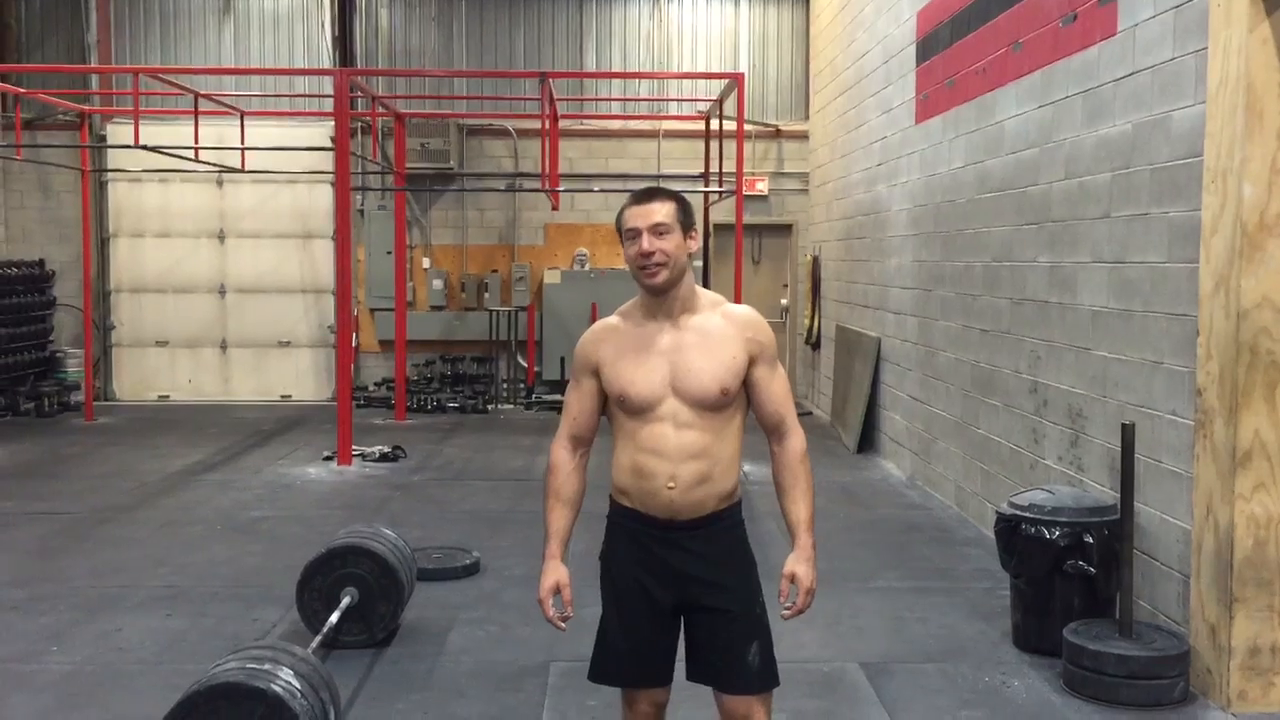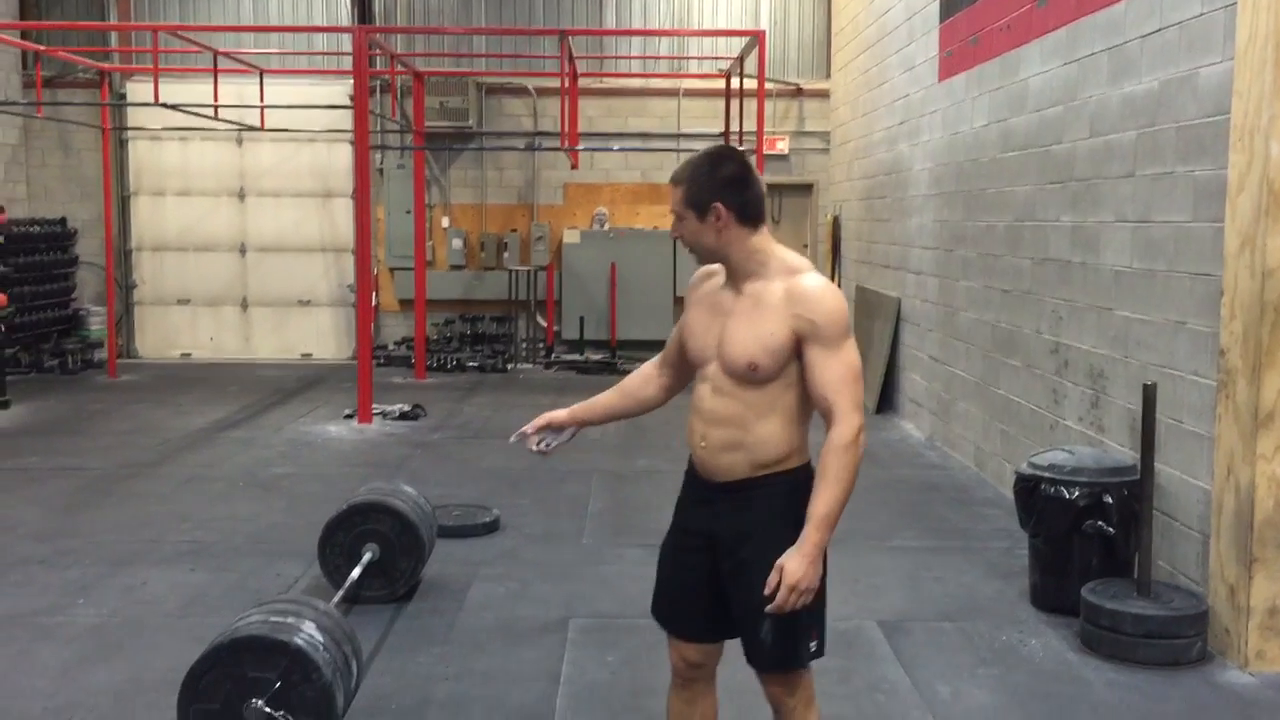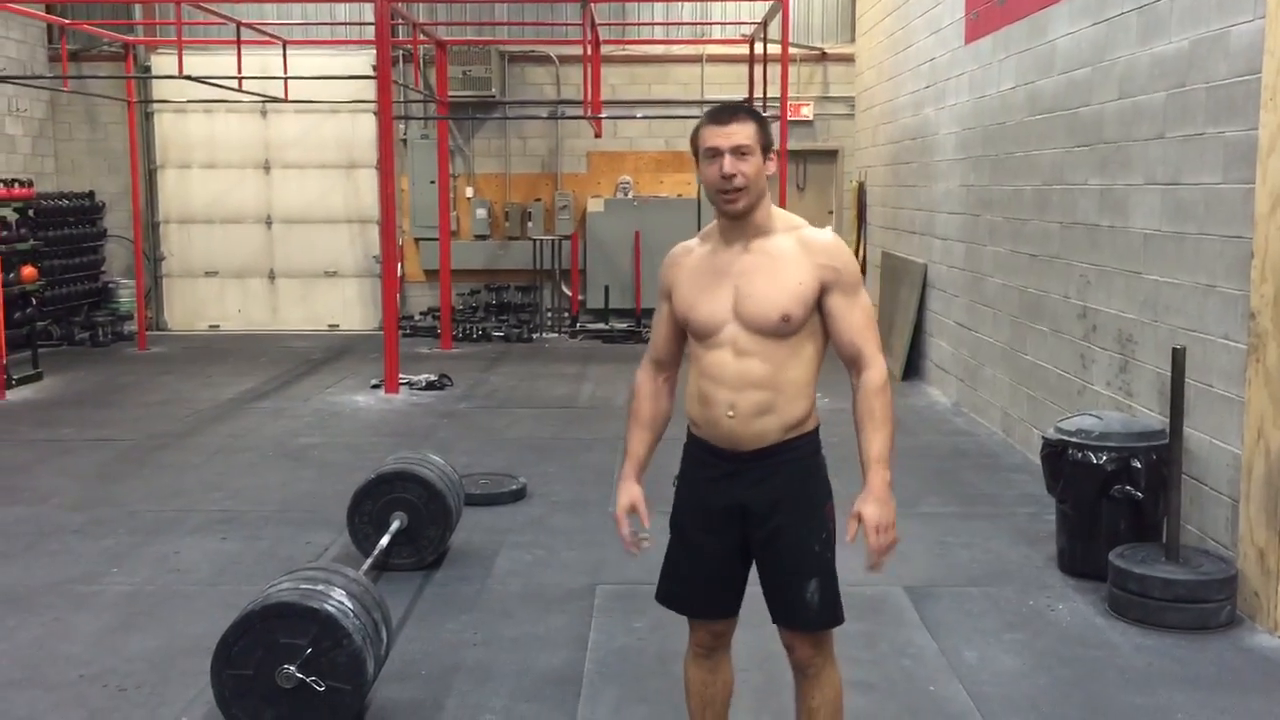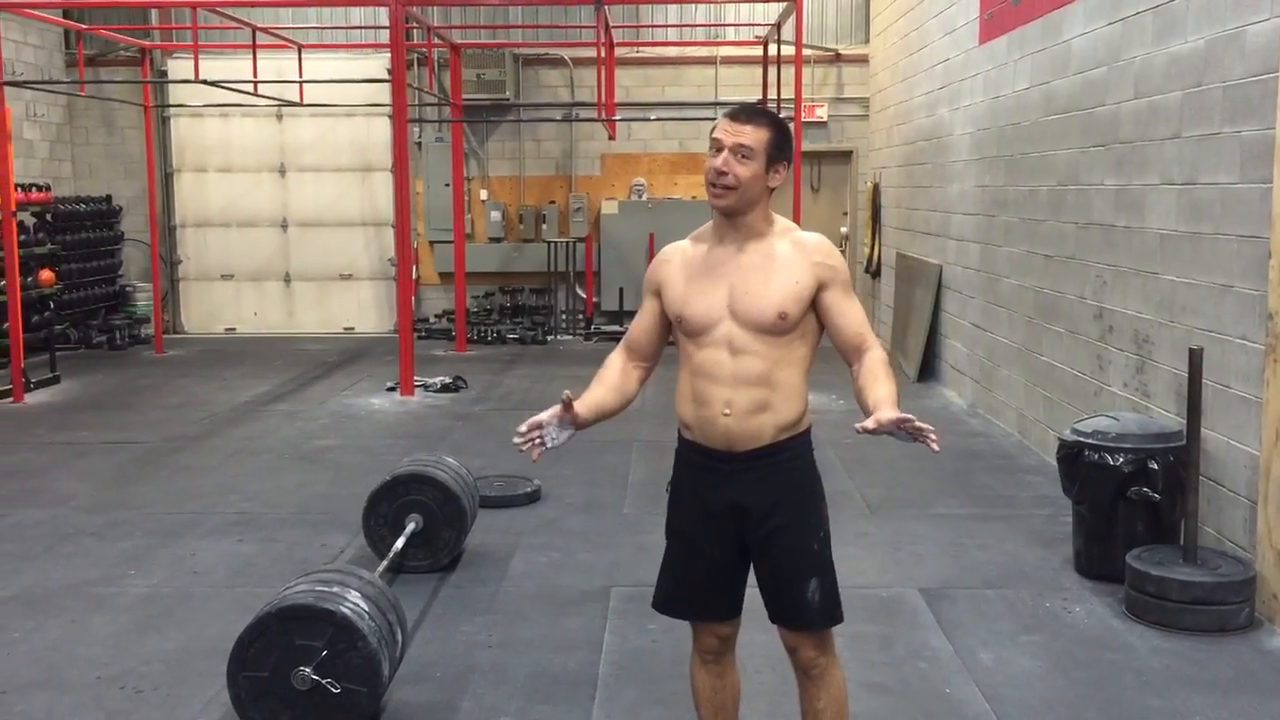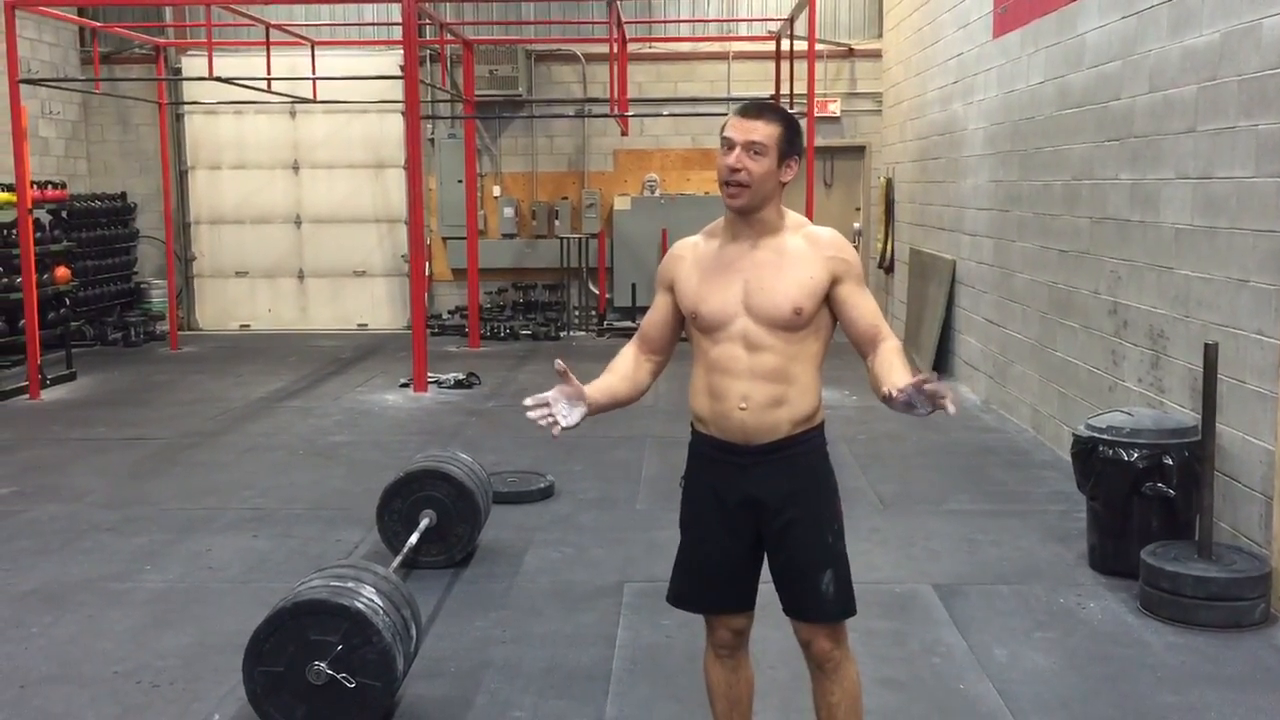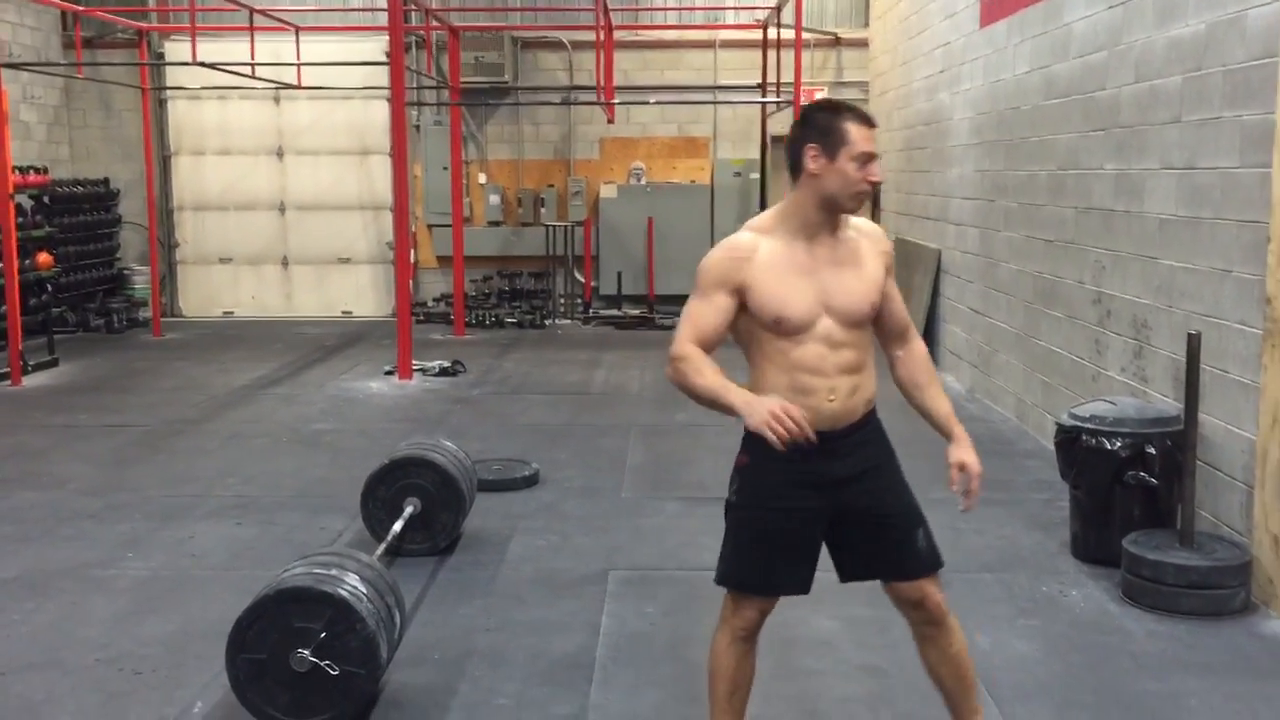
dt=0.7s
person 1, frame 1
left shoulder: (744, 328)
right shoulder: (601, 341)
left elbow: (786, 437)
right elbow: (571, 447)
left wrist: (803, 544)
right wrist: (554, 554)
left hip: (718, 541)
right hip: (633, 542)
person 1, frame 2
left shoulder: (811, 299)
right shoulder: (704, 285)
left elbow: (846, 425)
right elbow: (666, 372)
left wrist: (811, 543)
right wrist: (574, 416)
left hip: (772, 504)
right hip: (699, 497)
right knee: (689, 663)
person 1, frame 3
left shoulder: (820, 253)
right shoulder: (681, 262)
left elbow: (867, 366)
right elbow: (657, 369)
left wrist: (876, 483)
right wrist: (632, 474)
left hip: (789, 470)
right hip: (705, 468)
left knee: (807, 643)
right knee: (707, 633)
person 1, frame 4
left shoulder: (814, 257)
right shoulder: (671, 262)
left elbow: (863, 351)
right elbow: (634, 358)
left wrist: (884, 409)
right wrist: (579, 412)
left hip: (783, 470)
right hip: (698, 472)
left knee: (810, 645)
right knee: (711, 638)
person 1, frame 5
left shoulder: (827, 251)
right shoulder: (684, 257)
left elbow: (878, 341)
right elbow: (647, 352)
left wrist: (902, 386)
right wrist: (593, 395)
left hip: (797, 465)
right hip: (713, 467)
left knee: (823, 640)
right knee: (724, 632)
person 1, frame 6
left shoulder: (872, 244)
right shoulder: (739, 255)
left elbow: (903, 345)
right elbow: (683, 360)
left wrist: (955, 435)
right wrist: (746, 403)
left hip: (863, 449)
right hip: (778, 457)
left knee: (926, 602)
right knee: (744, 614)
